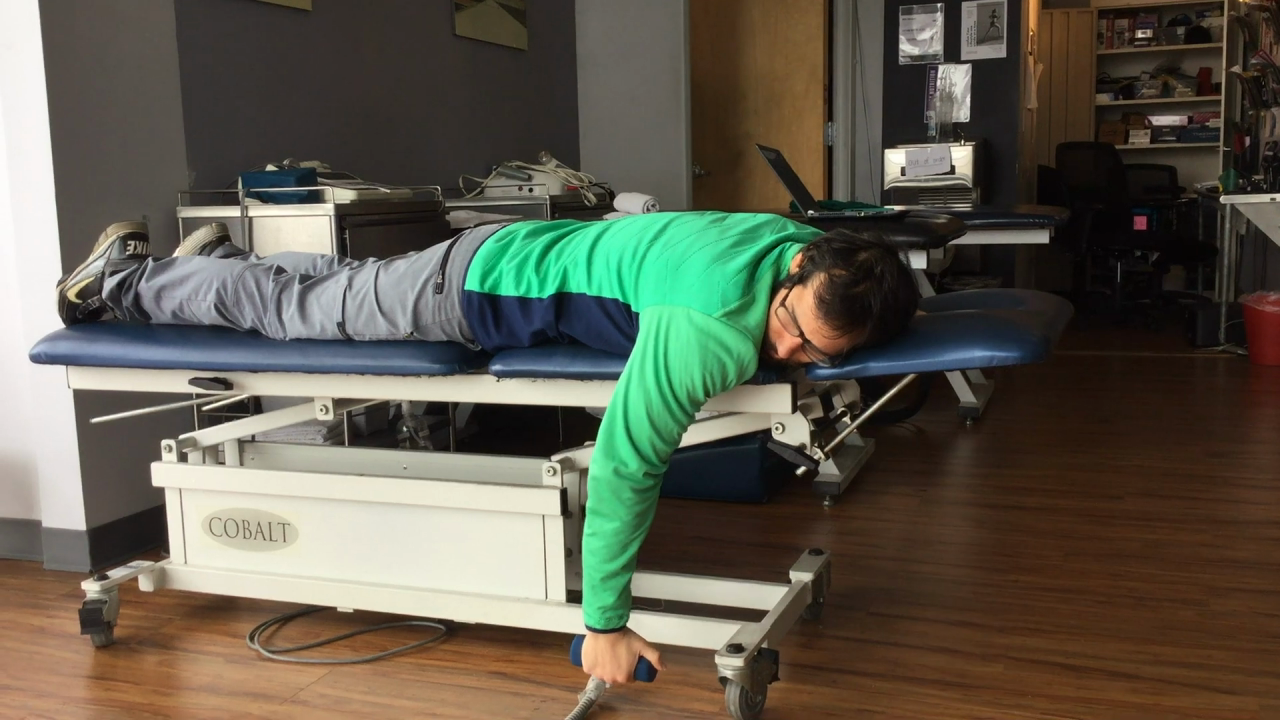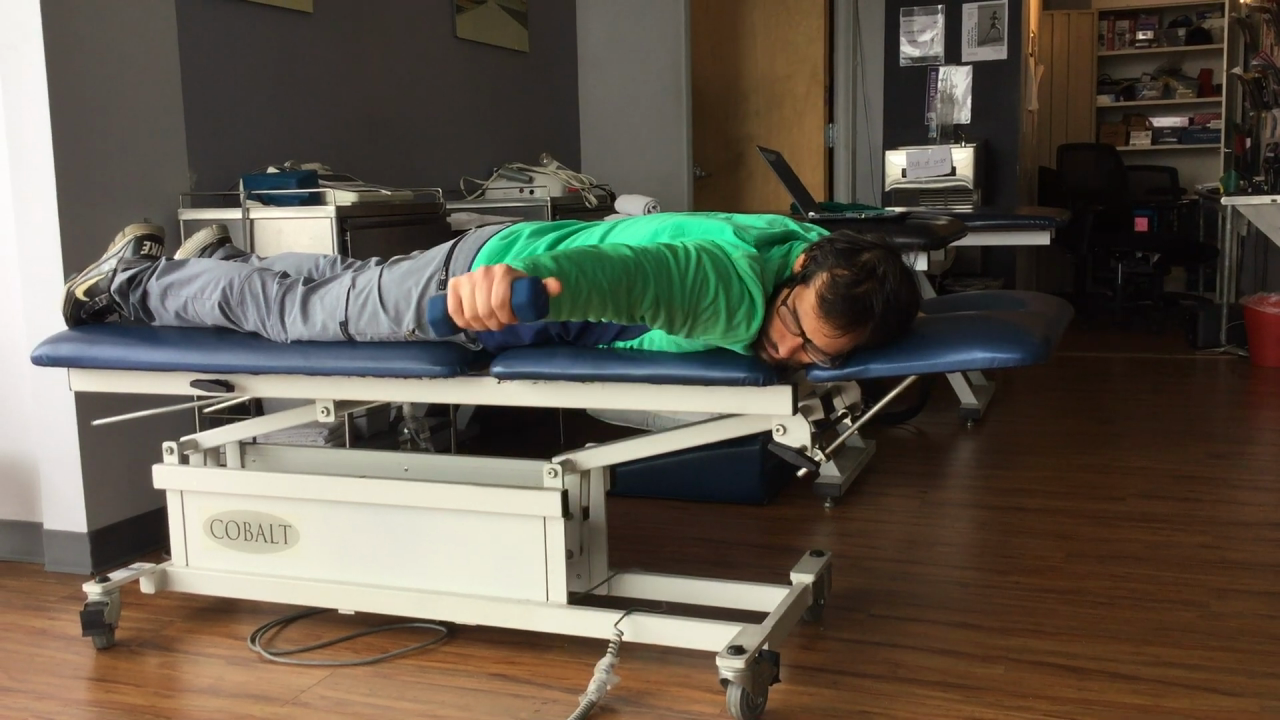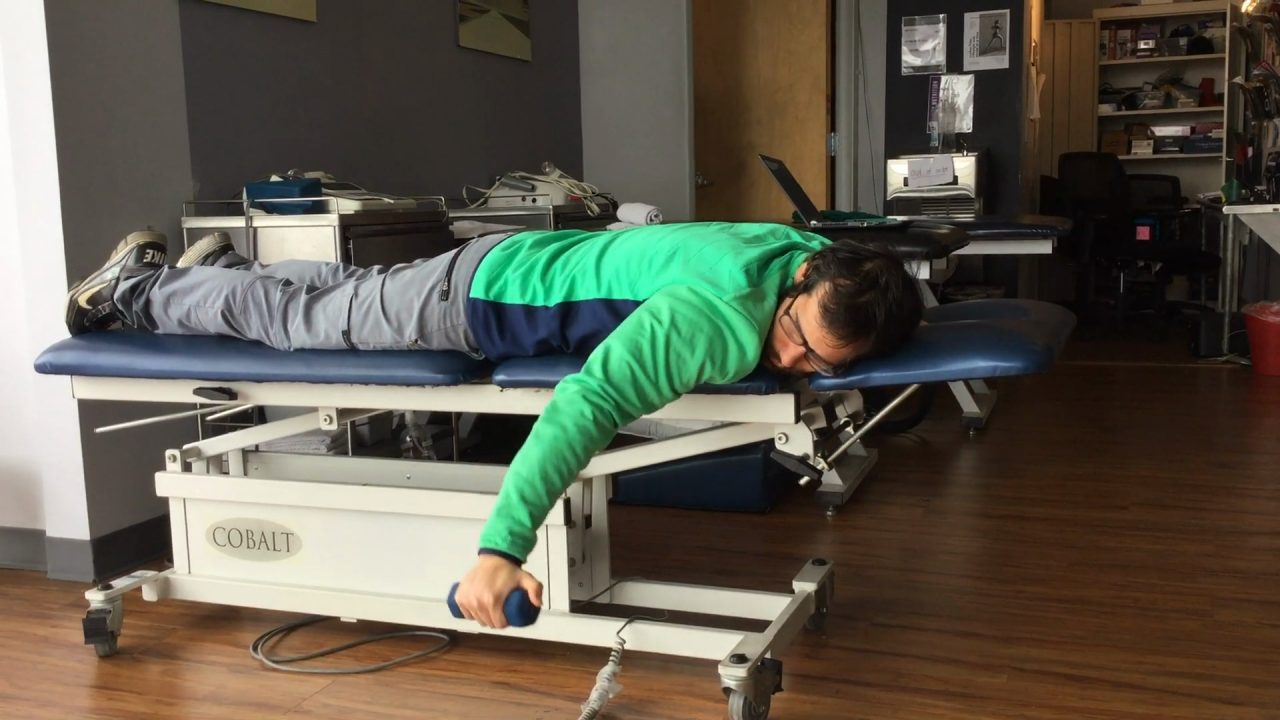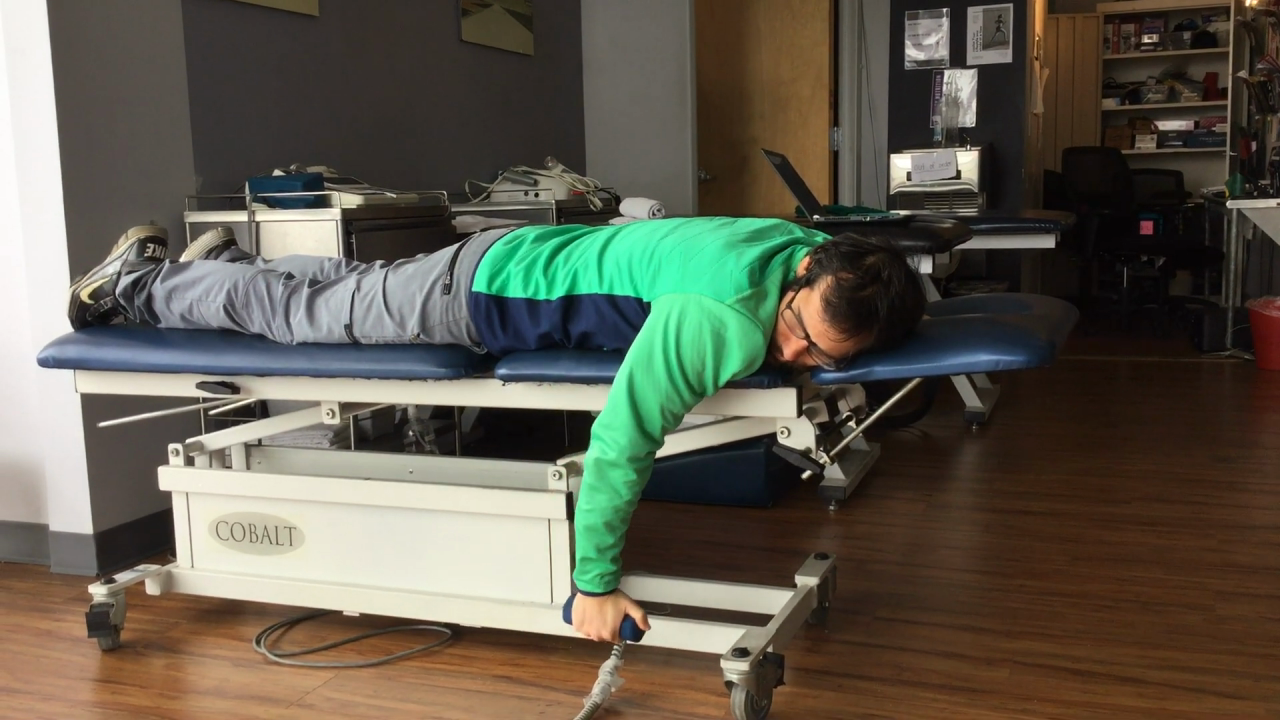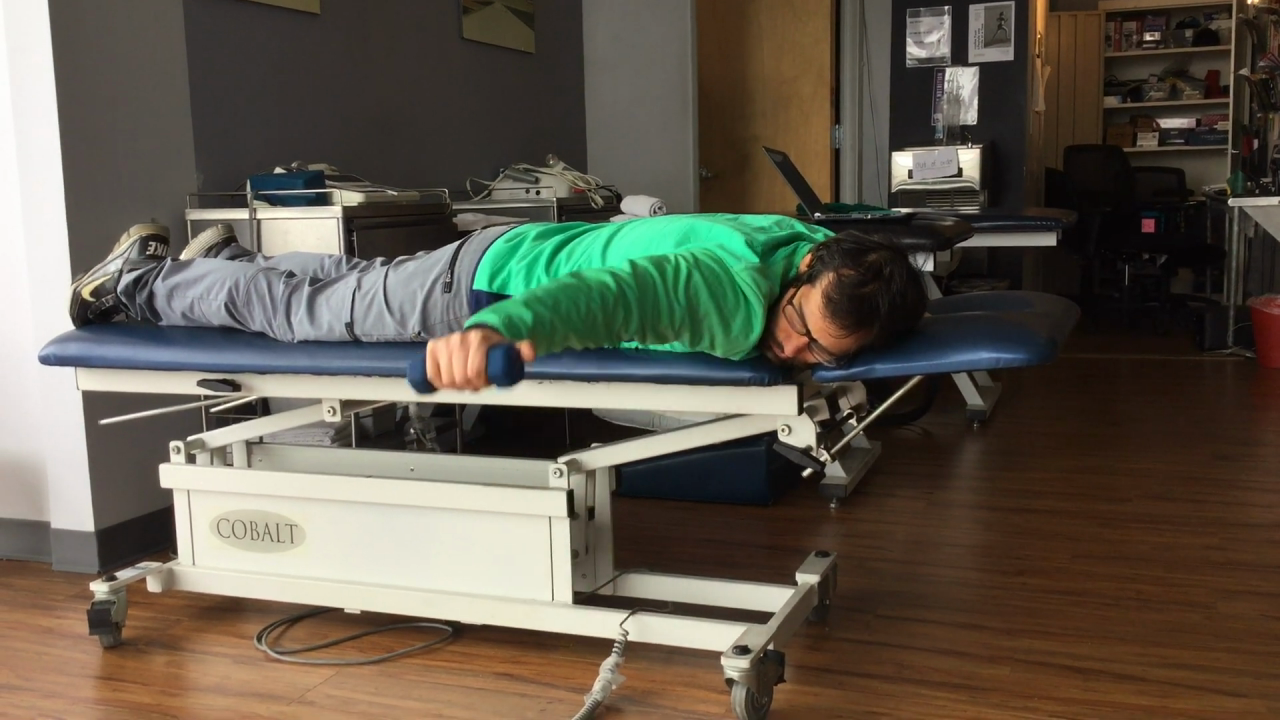
dt=1s
person 1, frame 1
left shoulder: (809, 236)
right shoulder: (713, 326)
right elbow: (622, 460)
left wrist: (820, 353)
right wrist: (603, 622)
left hip: (532, 247)
right hip: (489, 289)
left knee: (344, 280)
right knee: (287, 307)
left ankle: (222, 253)
right ankle: (125, 278)
person 1, frame 2
left shoulder: (809, 242)
right shoulder: (731, 284)
right elbow: (612, 270)
right wrist: (516, 280)
left hip: (523, 252)
right hip: (500, 267)
left knee: (335, 290)
right knee: (289, 311)
left ankle: (222, 256)
right ankle: (136, 282)
person 1, frame 3
left shoulder: (811, 247)
right shoulder: (720, 318)
right elbow: (587, 402)
left wrist: (831, 363)
right wrist: (500, 547)
left hip: (533, 256)
right hip: (491, 297)
left knee: (349, 289)
right knee: (292, 316)
left ankle: (226, 262)
right ankle: (138, 288)
person 1, frame 4
left shoulder: (817, 246)
right shoulder: (725, 319)
right elbow: (619, 438)
left wrist: (824, 353)
right wrist: (593, 584)
left hip: (533, 251)
right hip: (490, 294)
left knee: (353, 283)
right knee: (296, 312)
left ankle: (227, 258)
right ankle: (139, 283)
person 1, frame 5
left shoulder: (809, 237)
right shoulder: (734, 294)
right elbow: (601, 292)
left wrist: (835, 346)
right wrist: (489, 331)
left hip: (530, 248)
right hip: (489, 288)
left knee: (333, 286)
right knee: (294, 309)
left ankle: (217, 255)
right ankle: (141, 280)
